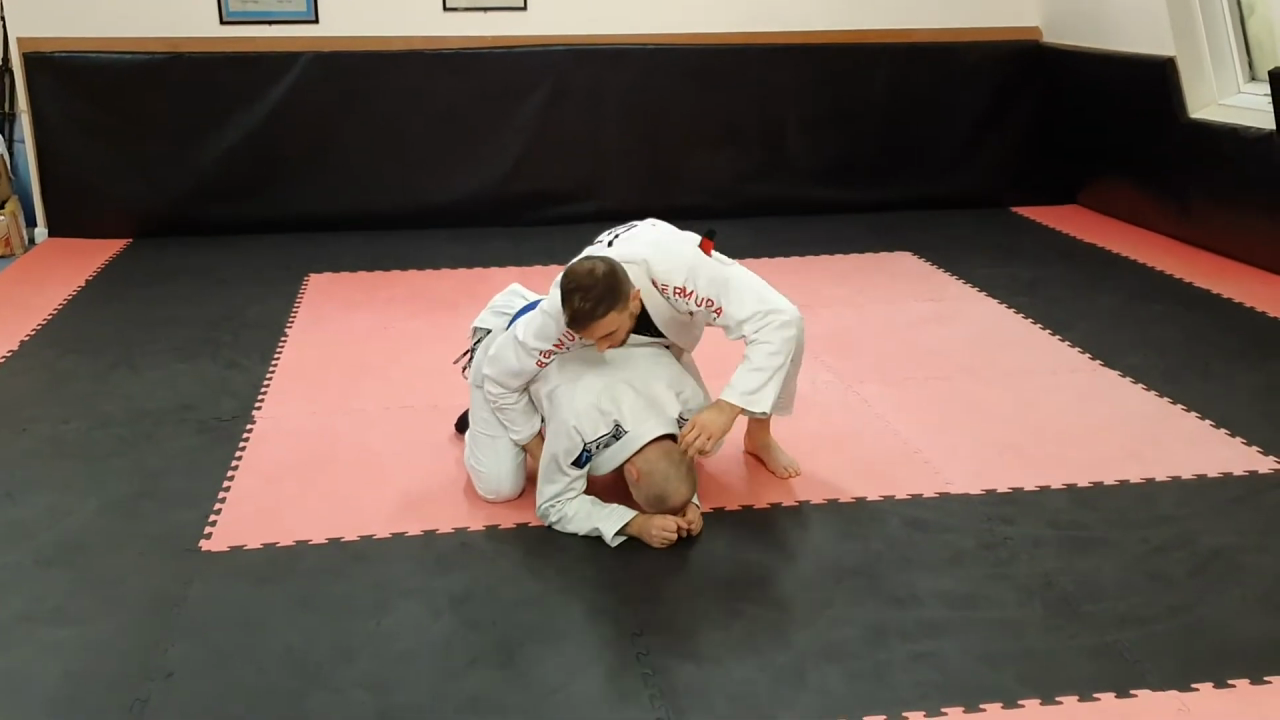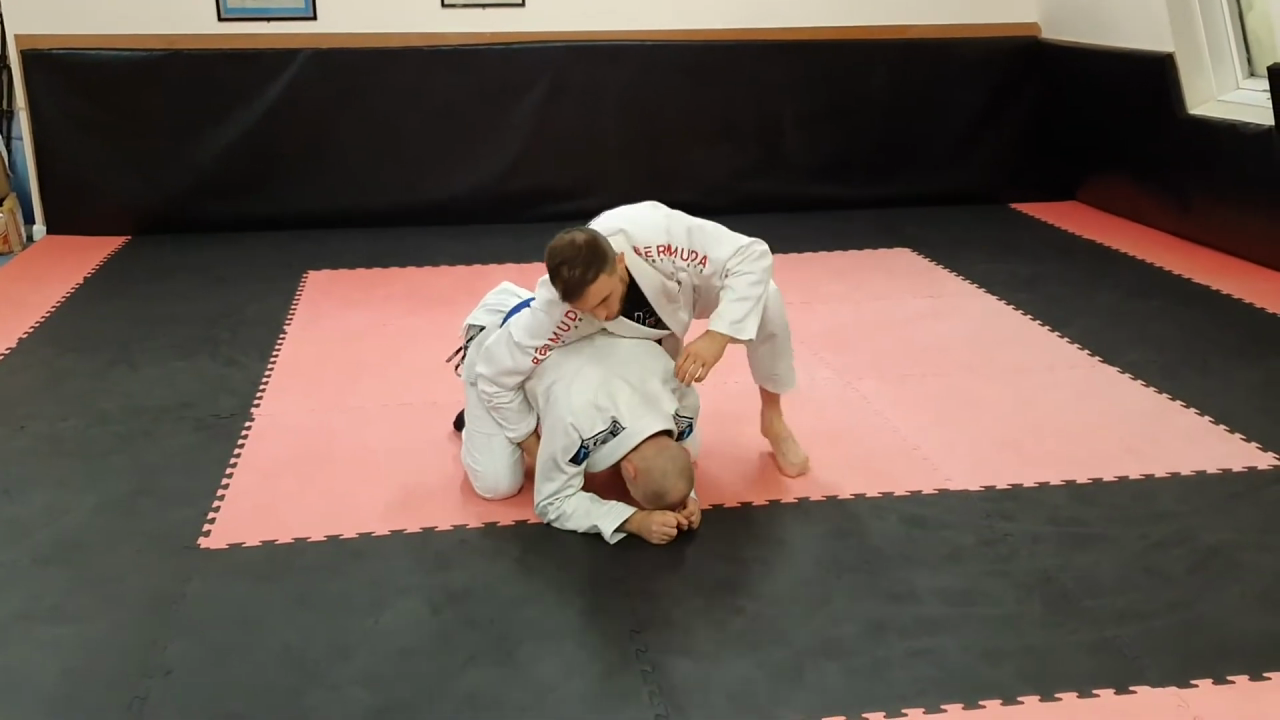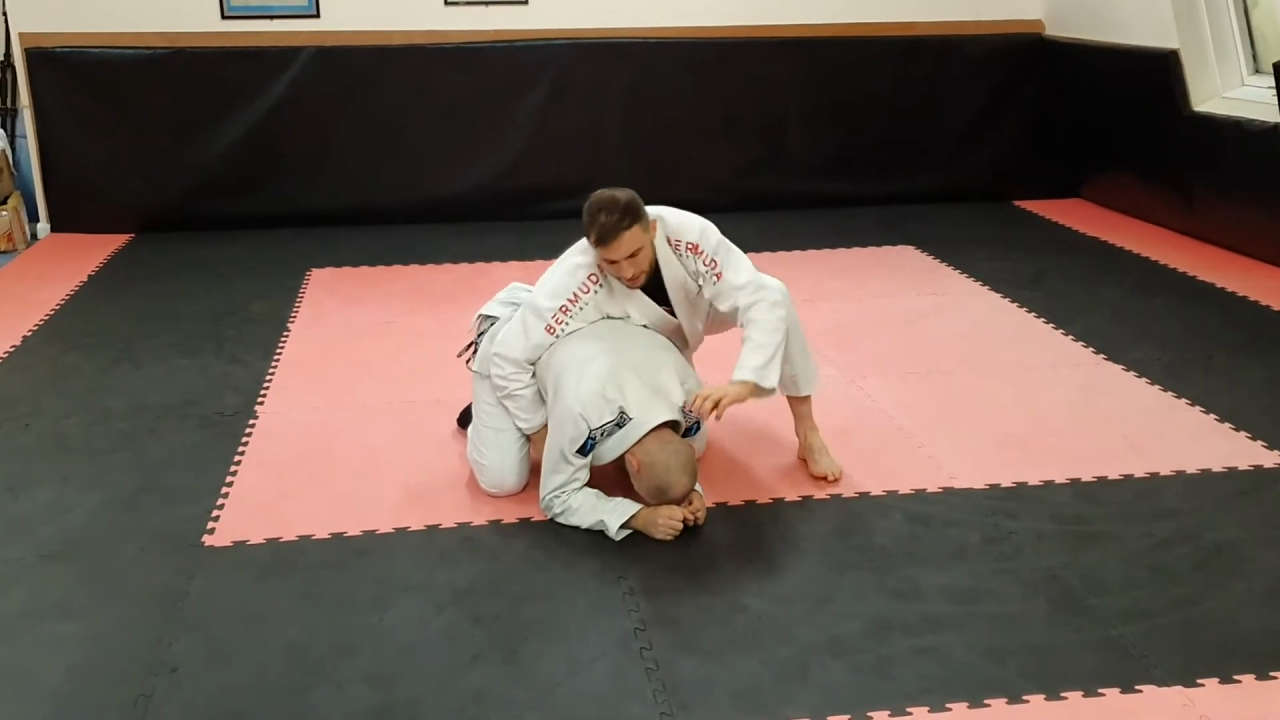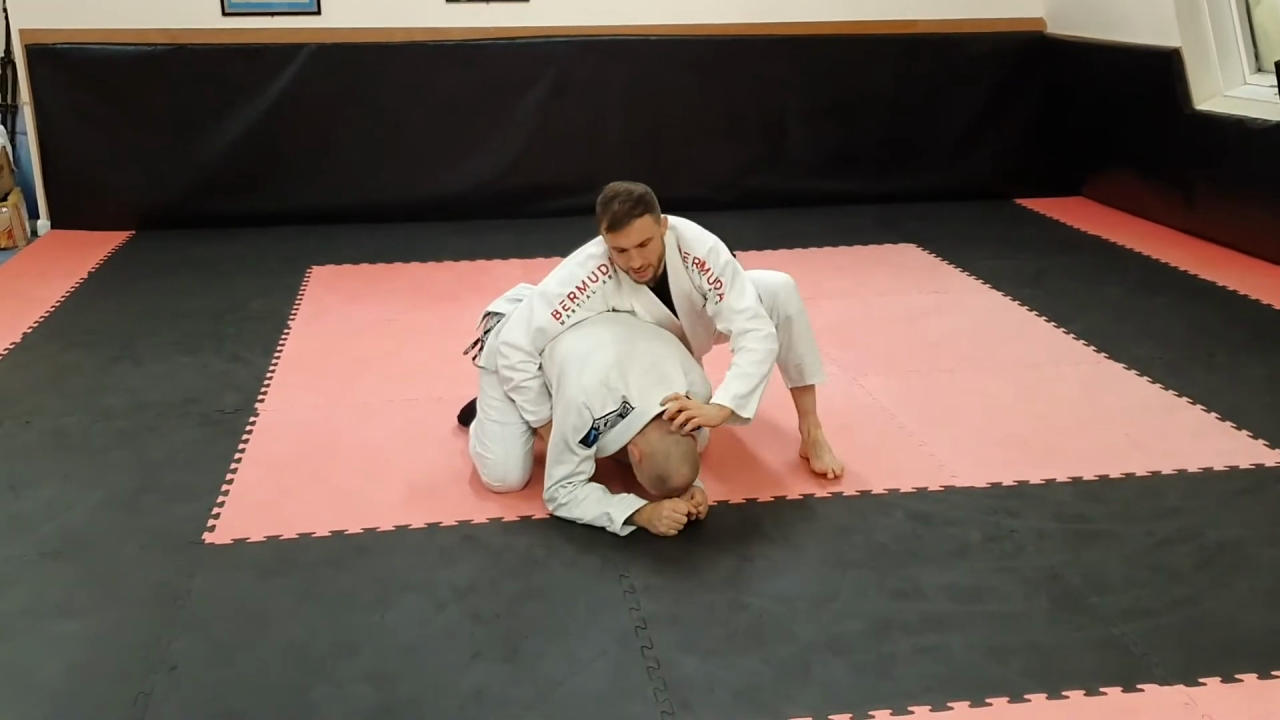
dt=0.3s
person 1, frame 1
left shoulder: (680, 272)
right shoulder: (559, 318)
left elbow: (777, 321)
right elbow: (500, 380)
left wrist: (726, 408)
right wrist: (540, 458)
right hip: (645, 338)
left knee: (786, 323)
right knee: (703, 441)
left ankle: (758, 436)
person 1, frame 2
left shoulder: (653, 231)
right shoulder: (552, 311)
left elbow: (751, 254)
right elbow: (494, 378)
left wrist: (717, 336)
right wrist: (536, 451)
left hip: (679, 281)
left knee: (762, 304)
left ankle: (772, 419)
person 1, frame 3
left shoulder: (686, 232)
right shoulder: (573, 277)
left elbow: (764, 300)
right elbow: (508, 360)
left wrist: (743, 382)
right wrist: (546, 442)
left hip: (693, 303)
left knee: (774, 302)
left ankle: (807, 432)
person 1, frame 4
left shoulder: (698, 247)
right shoulder: (585, 272)
left elbow: (757, 334)
right elbow: (515, 350)
left wrist: (719, 408)
right wrist: (552, 432)
left hip: (697, 322)
left knee: (778, 288)
left ankle: (810, 431)
person 2, frame 1
left shoulder: (688, 400)
right shoulder: (577, 423)
left elbow: (680, 461)
right elbow: (554, 505)
left wrist: (688, 503)
right wrist: (635, 524)
right knee: (498, 486)
right ankle: (479, 412)
person 2, frame 2
left shoulder: (683, 398)
right shoulder: (574, 417)
left elbow: (670, 461)
right elbow: (552, 503)
left wrist: (684, 496)
right wrist: (635, 521)
right knee: (496, 486)
right ankle: (477, 418)
person 2, frame 3
left shoulder: (690, 392)
right shoulder: (582, 405)
left elbow: (681, 456)
right elbow: (558, 498)
left wrist: (690, 491)
right wrist: (640, 517)
right knee: (501, 482)
right ankle: (483, 412)
person 2, frame 4
left shoulder: (695, 387)
right shoulder: (586, 397)
left elbow: (686, 450)
right elbow: (561, 492)
left wrist: (690, 488)
right wrist: (643, 514)
right knee: (504, 478)
right ankle: (486, 411)
